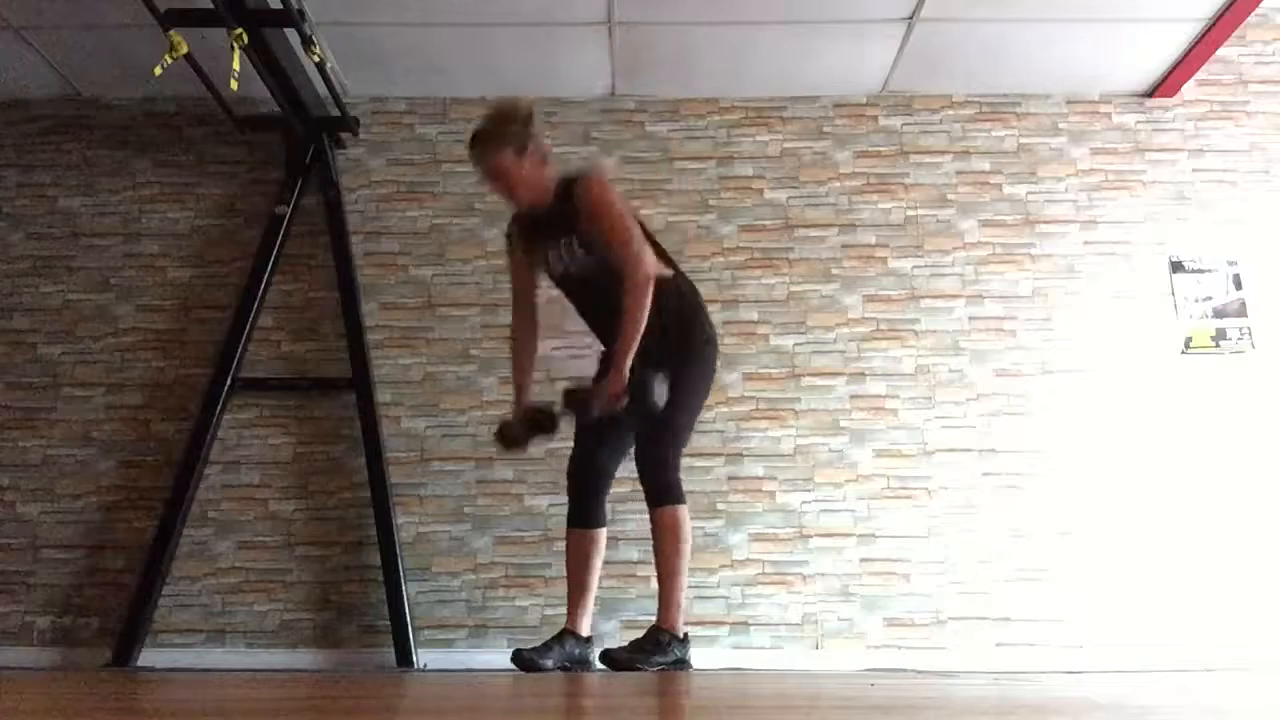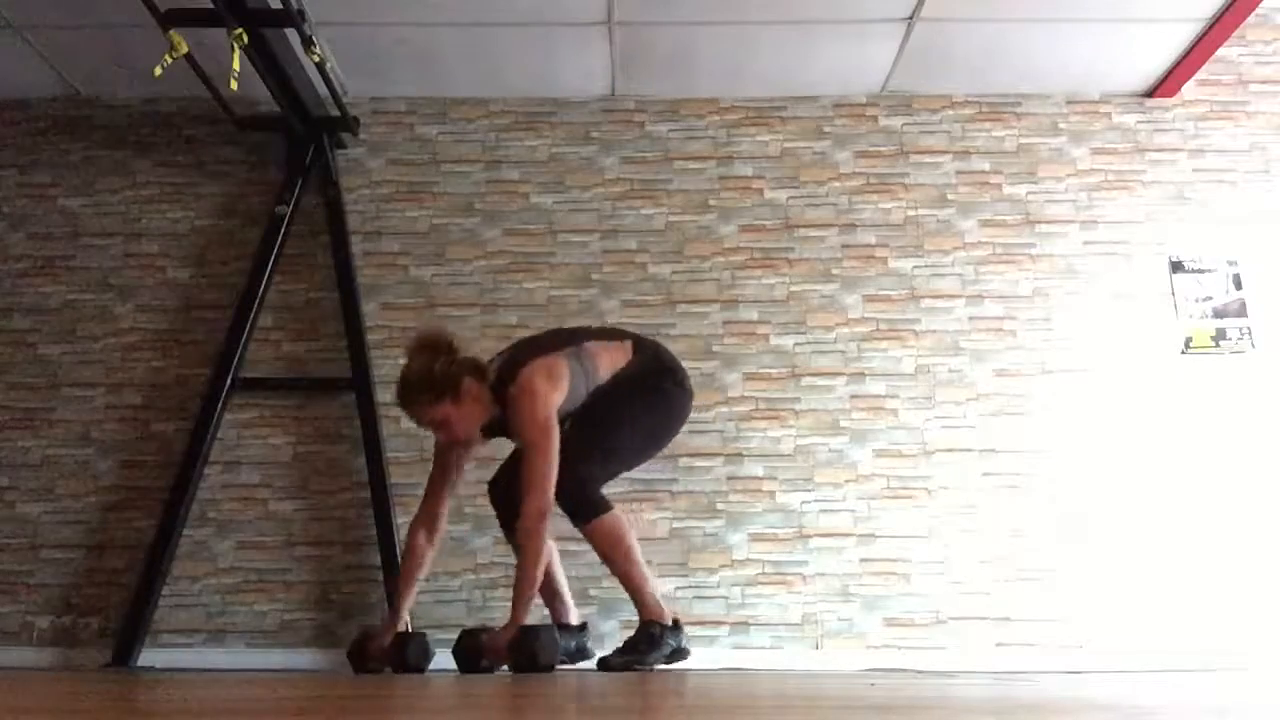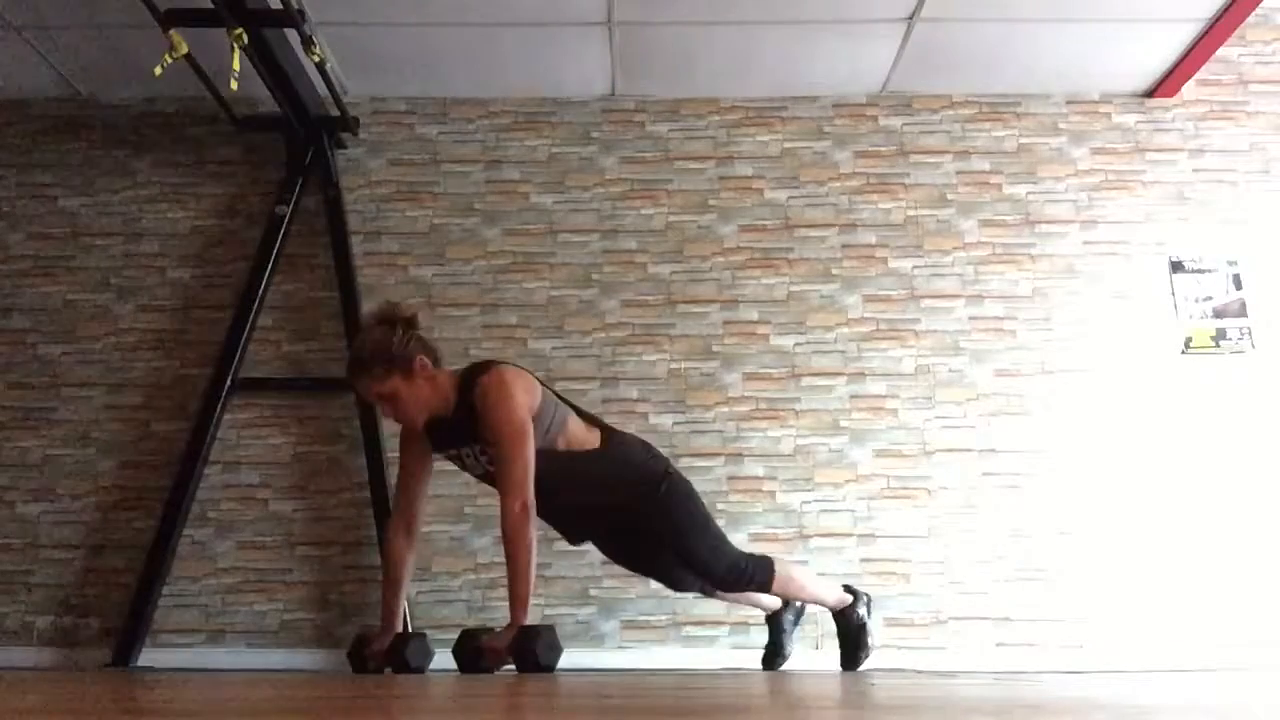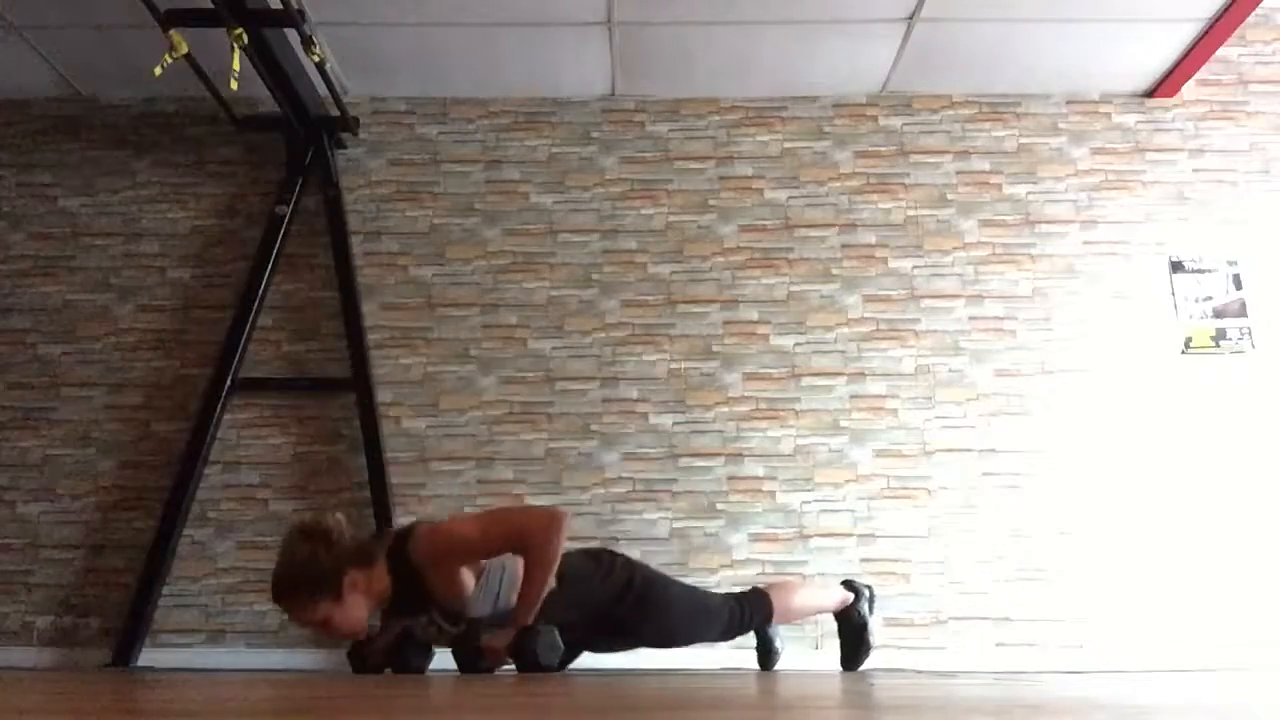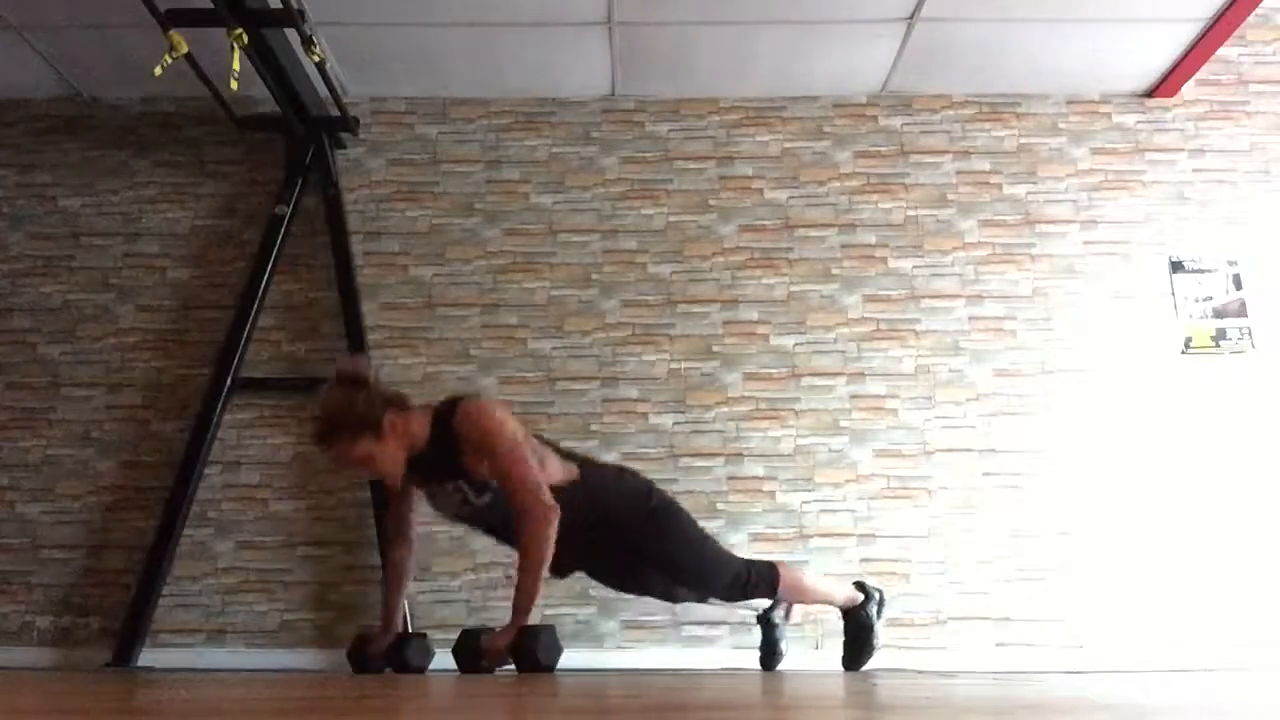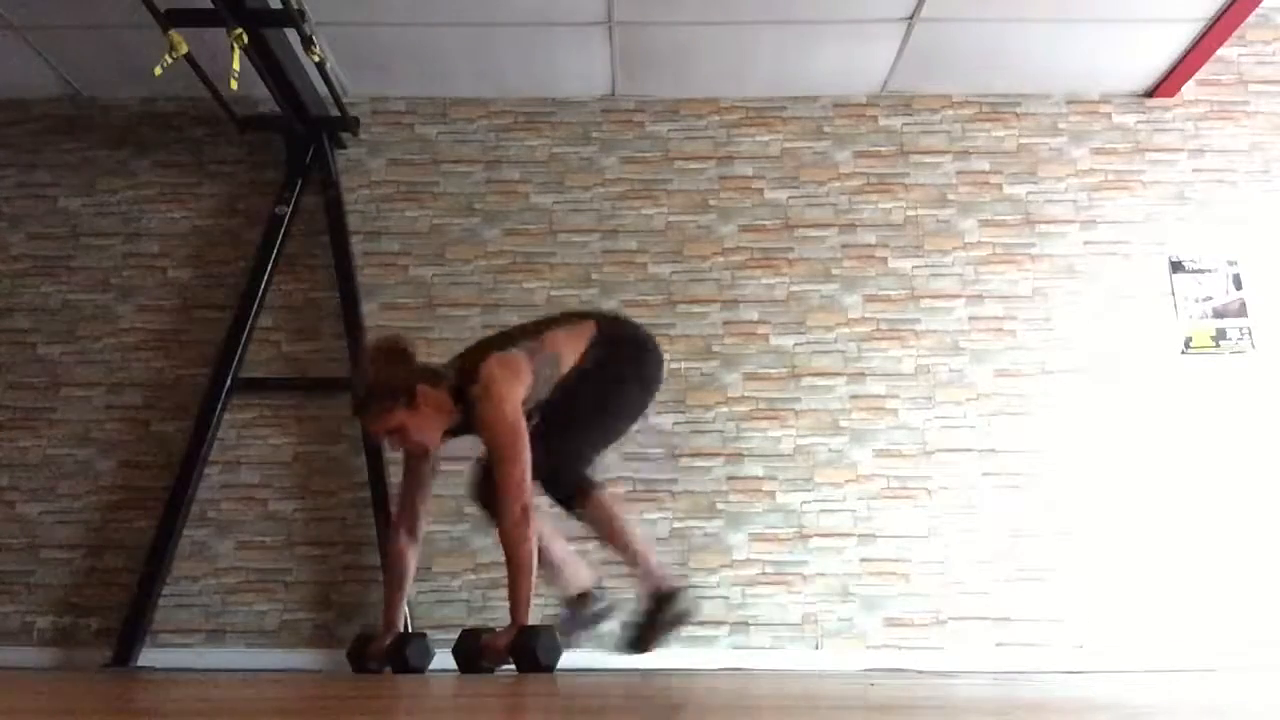
dt=0.4s
person 1, frame 1
left shoulder: (591, 194)
right shoulder: (523, 228)
left elbow: (639, 272)
right elbow: (523, 319)
left wrist: (622, 368)
right wrist: (522, 400)
left hip: (678, 336)
right hip: (624, 355)
left knee: (656, 461)
right knee: (586, 474)
left ankle: (672, 637)
right ankle: (577, 636)
person 1, frame 2
left shoulder: (526, 390)
right shoulder: (465, 412)
left elbow: (537, 512)
right elbow: (428, 524)
left wrist: (516, 625)
right wrist: (394, 624)
left hip: (657, 385)
right hip: (607, 392)
left knee: (571, 482)
right knee: (506, 492)
left ankle: (660, 626)
right ankle: (570, 629)
person 1, frame 3
left shoulder: (496, 390)
right shoulder: (425, 423)
left elbow: (518, 509)
right elbow: (404, 526)
left wrist: (517, 625)
right wrist: (390, 627)
left hip: (633, 480)
right hip: (594, 504)
left knee: (732, 570)
right knee: (688, 575)
left ankle: (847, 604)
right ankle: (779, 611)
person 1, frame 4
left shoulder: (432, 549)
right shoulder: (377, 567)
left elbow: (551, 524)
left wrist: (514, 629)
left hip: (604, 596)
right hip: (569, 614)
left knee: (728, 616)
left ankle: (851, 599)
right ankle: (798, 611)
person 1, frame 5
left shoulder: (473, 421)
right shoulder: (408, 457)
left elbow: (540, 513)
right elbow: (400, 541)
left wrist: (517, 626)
right wrist: (389, 629)
left hip: (620, 511)
right hip: (585, 539)
left knee: (734, 581)
right knee: (702, 587)
left ankle: (859, 600)
right ankle: (772, 612)
person 1, frame 6
left shoulder: (492, 389)
right shoulder: (431, 413)
left elbow: (520, 508)
right elbow: (407, 527)
left wrist: (520, 624)
right wrist: (392, 627)
left hip: (628, 362)
right hip: (563, 387)
left knee: (552, 468)
right knee: (493, 488)
left ankle: (662, 588)
right ankle: (583, 593)
